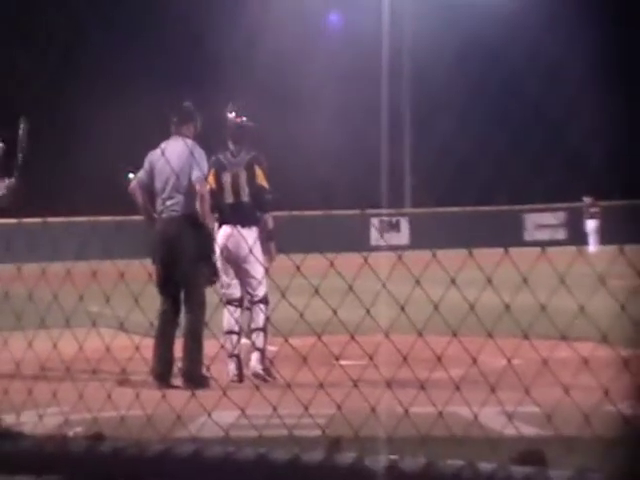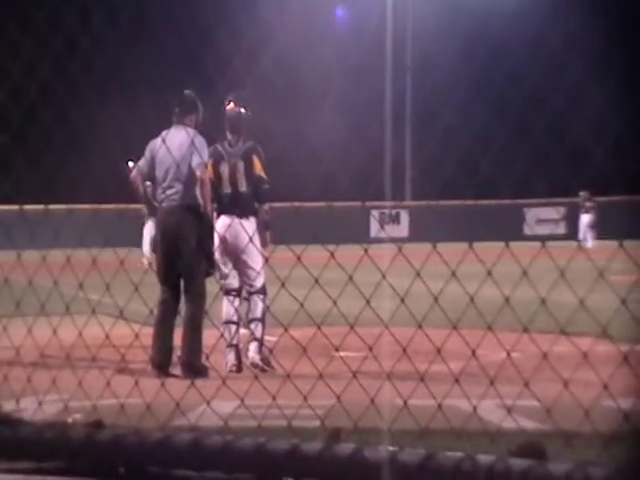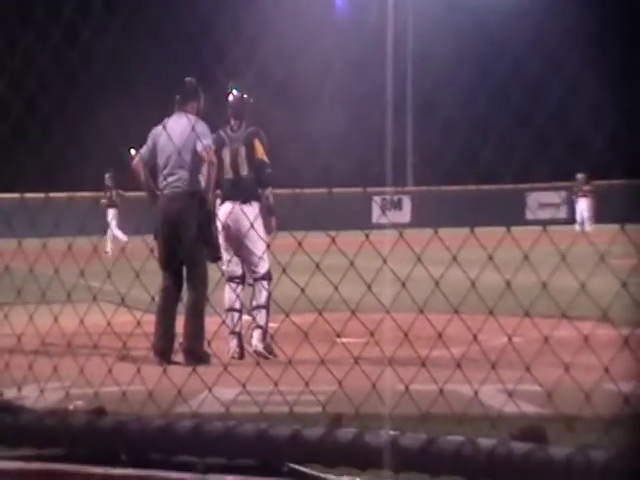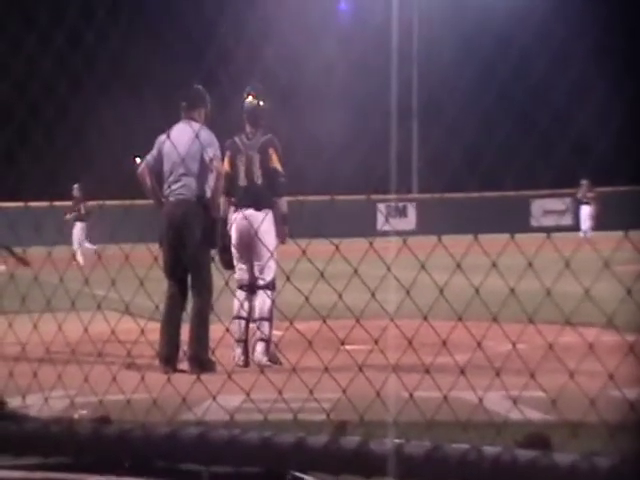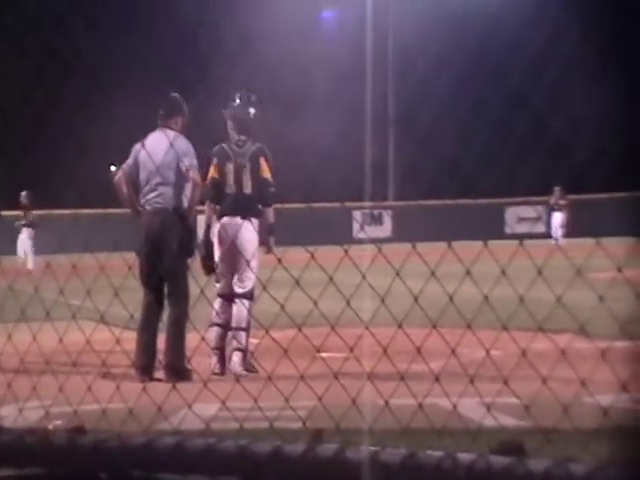
dt=0.5s
person 1, frame 1
left shoulder: (156, 153)
right shoulder: (193, 150)
left elbow: (135, 188)
right elbow: (201, 190)
left wrist: (153, 218)
right wrist: (207, 225)
left hip: (163, 229)
right hip: (187, 227)
left knee: (168, 302)
right knee: (194, 302)
left ankle: (161, 371)
right ankle: (192, 372)
person 1, frame 2
left shoulder: (158, 141)
right shoulder: (194, 139)
left elbow: (136, 176)
right elbow: (201, 176)
left wrist: (154, 206)
right wrist: (207, 212)
left hip: (164, 217)
right hip: (188, 216)
left knee: (168, 292)
right knee: (194, 292)
left ankle: (160, 360)
right ankle: (190, 362)
person 1, frame 3
left shoulder: (160, 129)
right shoulder: (197, 125)
left elbow: (138, 164)
right elbow: (210, 158)
left wrist: (155, 195)
right wrist: (208, 194)
left hip: (166, 204)
right hip: (189, 203)
left knee: (169, 279)
right knee: (196, 279)
left ankle: (162, 348)
right ankle: (193, 349)
person 1, frame 4
left shoulder: (166, 137)
right shoulder: (203, 133)
left elbow: (143, 171)
right elbow: (218, 169)
left wrist: (160, 201)
right wrist: (213, 204)
left hip: (171, 212)
right hip: (195, 211)
left knee: (175, 286)
right knee: (201, 286)
left ankle: (167, 356)
right ankle: (198, 357)
person 1, frame 5
left shoulder: (143, 145)
right shoulder: (179, 142)
left elbow: (120, 180)
right elbow: (195, 180)
left wrist: (138, 210)
right wrist: (190, 214)
left hip: (148, 221)
right hip: (171, 220)
left knee: (151, 295)
right knee: (177, 295)
left ankle: (144, 365)
right ankle: (174, 366)
person 2, frame 1
left shoulder: (217, 163)
right shoulder: (254, 160)
left elbow: (210, 205)
right elbow: (264, 203)
left wrist: (210, 239)
right wrist: (270, 237)
left hip: (224, 234)
right hip: (249, 233)
left knee: (231, 299)
right knee: (258, 296)
left ankle: (233, 363)
right ankle: (257, 357)
person 2, frame 2
left shoulder: (214, 153)
right shoulder: (252, 150)
left elbow: (208, 194)
right elbow: (262, 193)
left wrist: (209, 231)
right wrist: (266, 227)
left hip: (222, 224)
right hip: (247, 223)
left knee: (230, 289)
right knee: (256, 288)
left ankle: (232, 353)
right ankle: (255, 348)
person 2, frame 3
left shoulder: (217, 140)
right shoulder: (254, 135)
right elbow: (264, 178)
right wrist: (271, 213)
left hip: (225, 210)
right hip: (250, 209)
left knee: (232, 277)
right knee: (261, 274)
left ankle: (234, 341)
right ankle: (259, 335)
person 2, frame 4
left shoulder: (232, 146)
right shoulder: (269, 143)
left elbow: (225, 190)
right elbow: (278, 186)
left wrist: (224, 224)
right wrist: (283, 221)
left hip: (239, 217)
right hip: (263, 216)
left knee: (243, 283)
right knee: (265, 283)
left ankle: (240, 349)
right ankle: (262, 346)
person 2, frame 5
left shoulder: (219, 153)
right shoulder: (259, 153)
left elbow: (211, 196)
right elbow: (267, 197)
left wrist: (207, 232)
right wrist: (270, 232)
left hip: (224, 224)
right hip: (249, 225)
left knee: (223, 291)
right knee: (243, 291)
left ankle: (217, 355)
right ankle: (237, 356)
